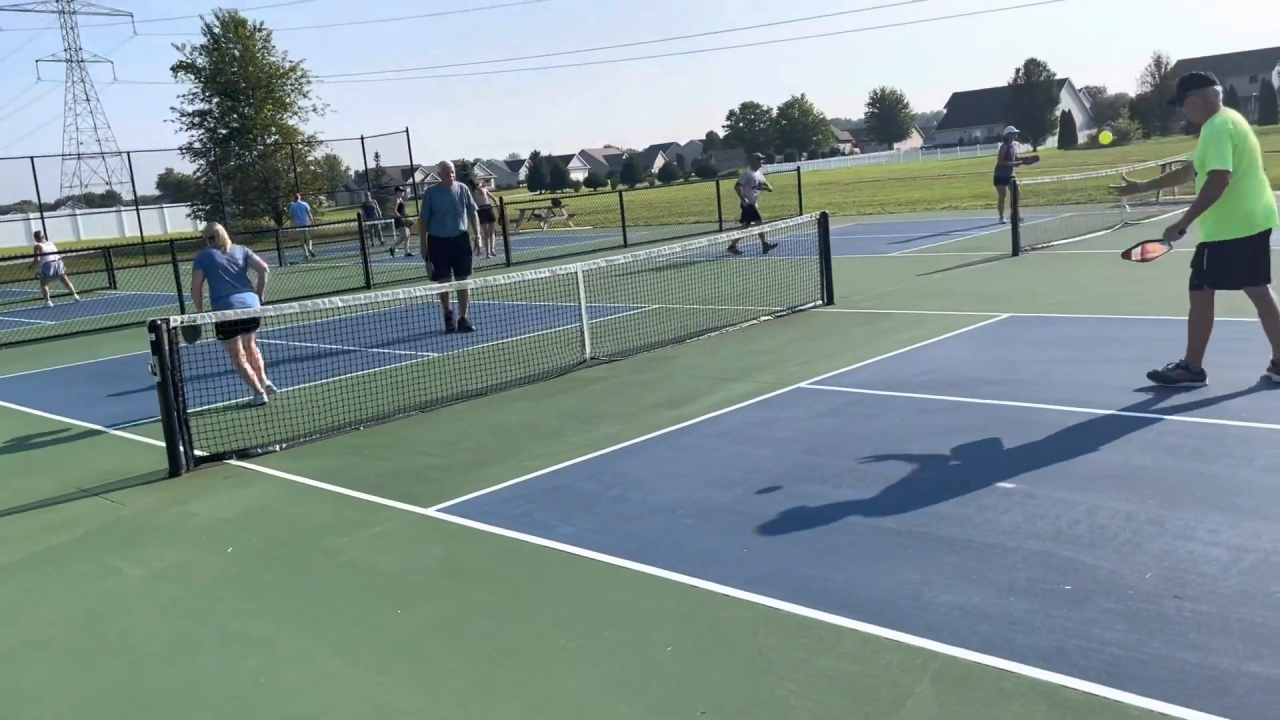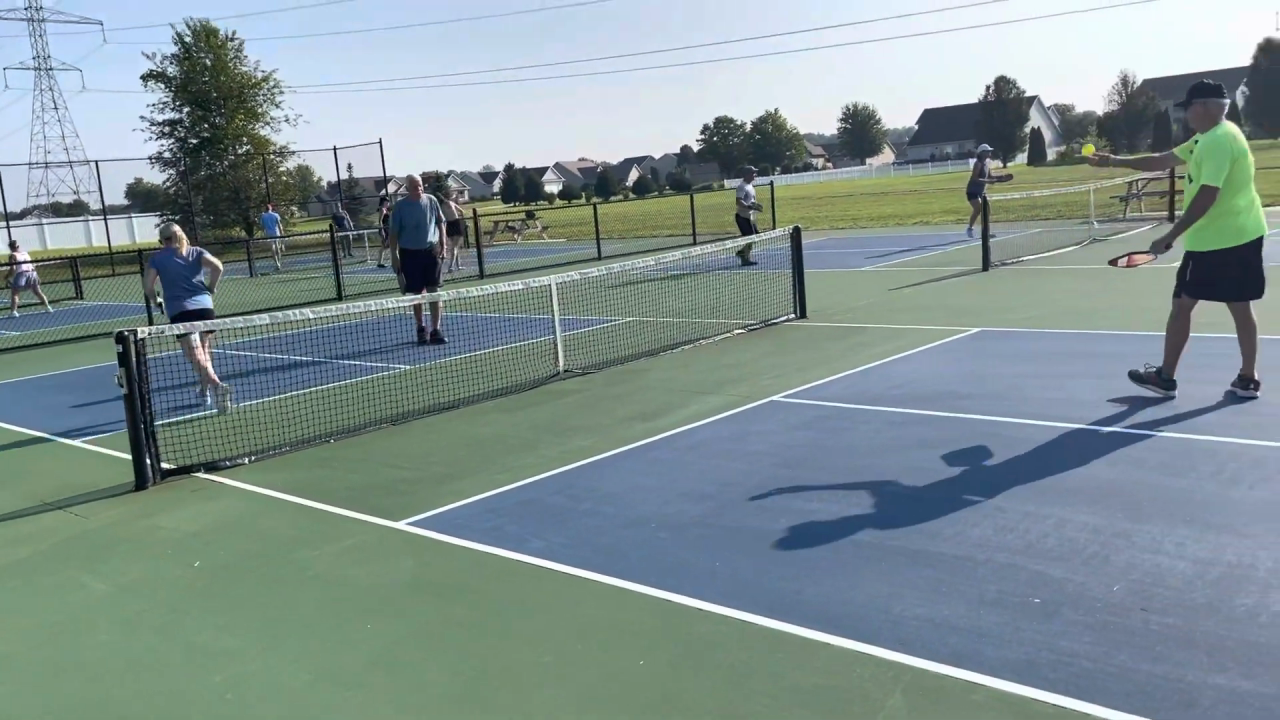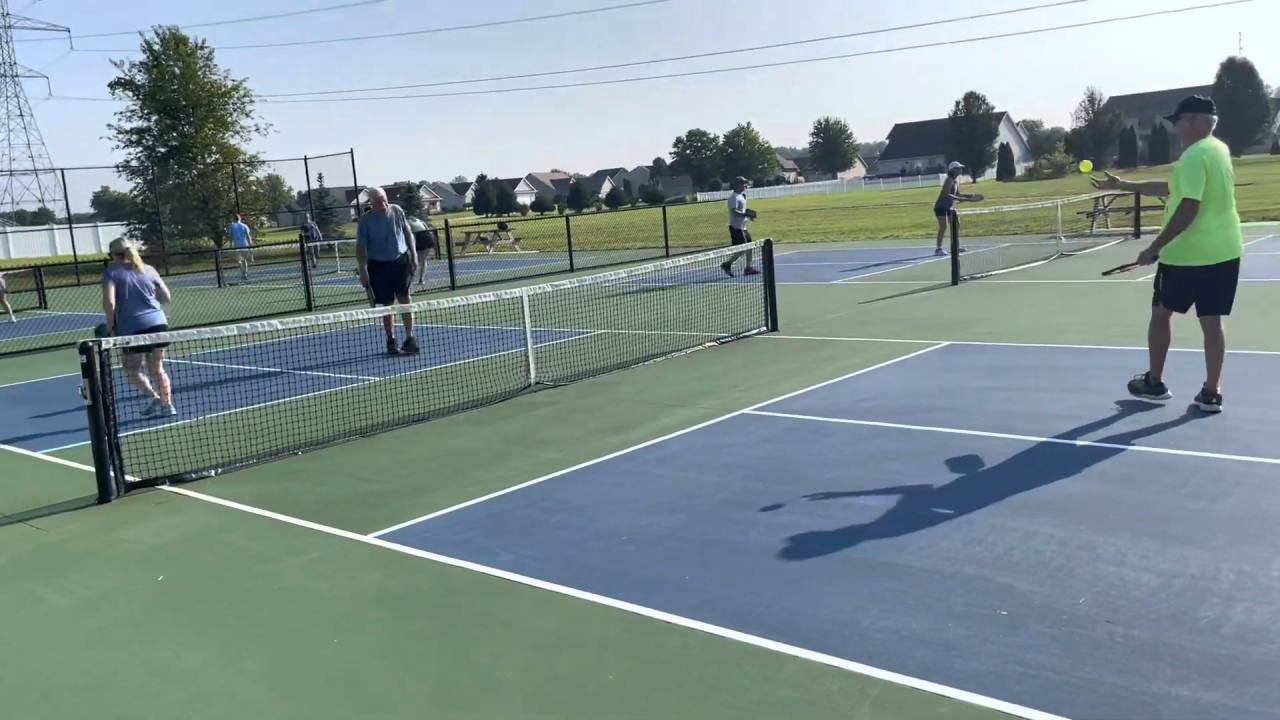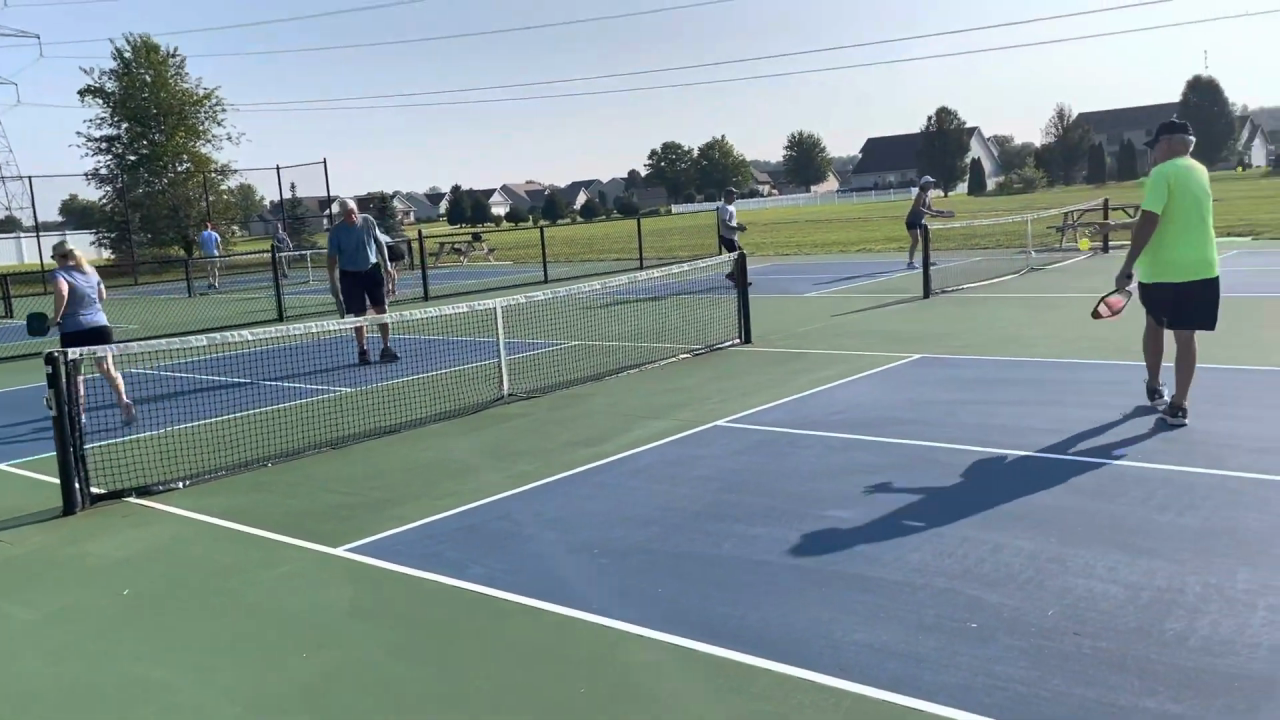
dt=0.2s
person 1, frame 1
left shoulder: (1218, 128)
right shoulder: (1226, 123)
left elbow: (1218, 180)
right elbow: (1190, 170)
left wrist: (1183, 222)
right wrist: (1143, 187)
left hip: (1229, 227)
right hip: (1253, 221)
left knee: (1200, 293)
left ankle: (1192, 367)
person 1, frame 2
left shoulder: (1217, 140)
right shoulder: (1218, 136)
left elbow: (1207, 195)
right elbow: (1164, 160)
left wrist: (1170, 237)
right wrist: (1115, 161)
left hip: (1215, 239)
right hip: (1245, 235)
left knee: (1182, 303)
right knee: (1241, 305)
left ankle: (1166, 376)
right ankle: (1248, 378)
person 1, frame 3
left shoulder: (1194, 156)
right shoulder: (1215, 150)
left elbow: (1188, 208)
right elbow: (1168, 188)
left wrist: (1154, 247)
right wrist: (1120, 184)
left hip: (1186, 253)
right hip: (1223, 252)
left knee: (1161, 313)
right knee: (1212, 321)
left ankle: (1154, 382)
right ankle: (1211, 392)
person 1, frame 4
left shoulder: (1162, 173)
right shoulder: (1199, 172)
left elbow: (1148, 221)
left wrist: (1127, 267)
right wrist: (1119, 226)
left hip: (1160, 269)
right hip: (1201, 268)
left knee: (1154, 326)
right knee: (1185, 335)
left ankle: (1154, 387)
right ankle: (1178, 405)
person 2, frame 1
left shoulder: (202, 256)
right shoulder: (241, 250)
left elbow: (196, 288)
right elbow: (263, 268)
left wrist: (200, 314)
right wrist: (258, 295)
left hip: (224, 309)
right hip: (250, 305)
left knee: (238, 357)
right knee: (250, 346)
left ankle: (259, 393)
right ankle: (263, 383)
person 2, frame 2
left shoulder: (157, 257)
right shoulder: (196, 252)
left elbow: (148, 286)
right elbow: (217, 266)
left wrist: (154, 300)
right wrist: (211, 287)
left hip: (180, 311)
right hip: (204, 306)
left knee: (196, 357)
right knee: (203, 350)
left ankle: (217, 386)
right ankle: (206, 389)
person 2, frame 3
left shoulder: (111, 272)
right shoulder: (148, 270)
left elbow: (109, 301)
right elbow: (166, 298)
left wrist: (110, 324)
left hip: (132, 328)
right hip: (158, 323)
left knee: (131, 368)
right knee: (157, 368)
left ankle: (154, 397)
right ankle: (167, 405)
person 2, frame 4
left shoulder: (59, 273)
right shoulder: (91, 271)
left elbow: (61, 293)
right elbow: (102, 296)
left wrist: (55, 317)
left hip: (73, 330)
right hip: (99, 325)
left knee: (74, 372)
right knee: (108, 370)
left ankle: (78, 412)
right ankle: (124, 402)
person 3, frame 1
left shoulder: (462, 189)
right shoulder: (431, 193)
left elbow: (473, 213)
right elbow: (424, 219)
right wrist: (423, 243)
left hip: (460, 239)
right hip: (438, 241)
left knee: (462, 281)
right knee: (443, 282)
left ankle: (463, 319)
right ankle: (448, 315)
person 3, frame 2
left shoulder: (431, 201)
right shoulder: (400, 206)
left elbow: (440, 224)
right elbow: (394, 233)
left wrist: (442, 246)
right wrist: (394, 256)
left hip: (431, 251)
right hip: (409, 254)
left knee: (433, 291)
right knee: (417, 294)
left ankle: (435, 331)
right ankle: (421, 328)
person 3, frame 3
left shoulder: (397, 211)
right shoulder: (366, 220)
left elbow: (407, 233)
right elbow: (361, 247)
left wrist: (413, 255)
right wrist: (362, 270)
left hip: (400, 260)
right hip: (378, 265)
left knee: (405, 300)
right knee: (387, 304)
left ankle: (409, 339)
right ankle: (391, 340)
person 3, frame 4
left shoulder: (368, 221)
right shoulder: (336, 230)
left elbow: (379, 243)
right elbow: (332, 257)
left wrist: (386, 264)
right wrist: (333, 282)
left hip: (372, 270)
right hip: (350, 276)
left knee: (381, 309)
right knee: (359, 315)
left ankle: (386, 348)
right ankle: (363, 351)
